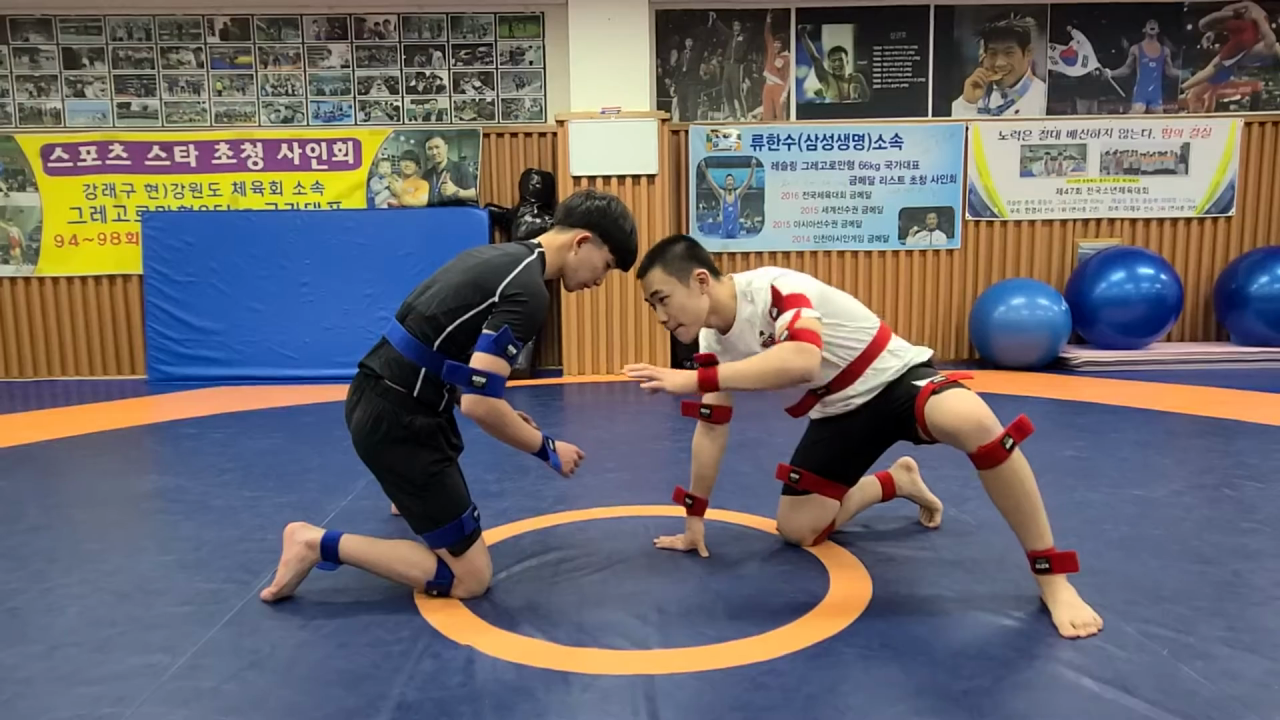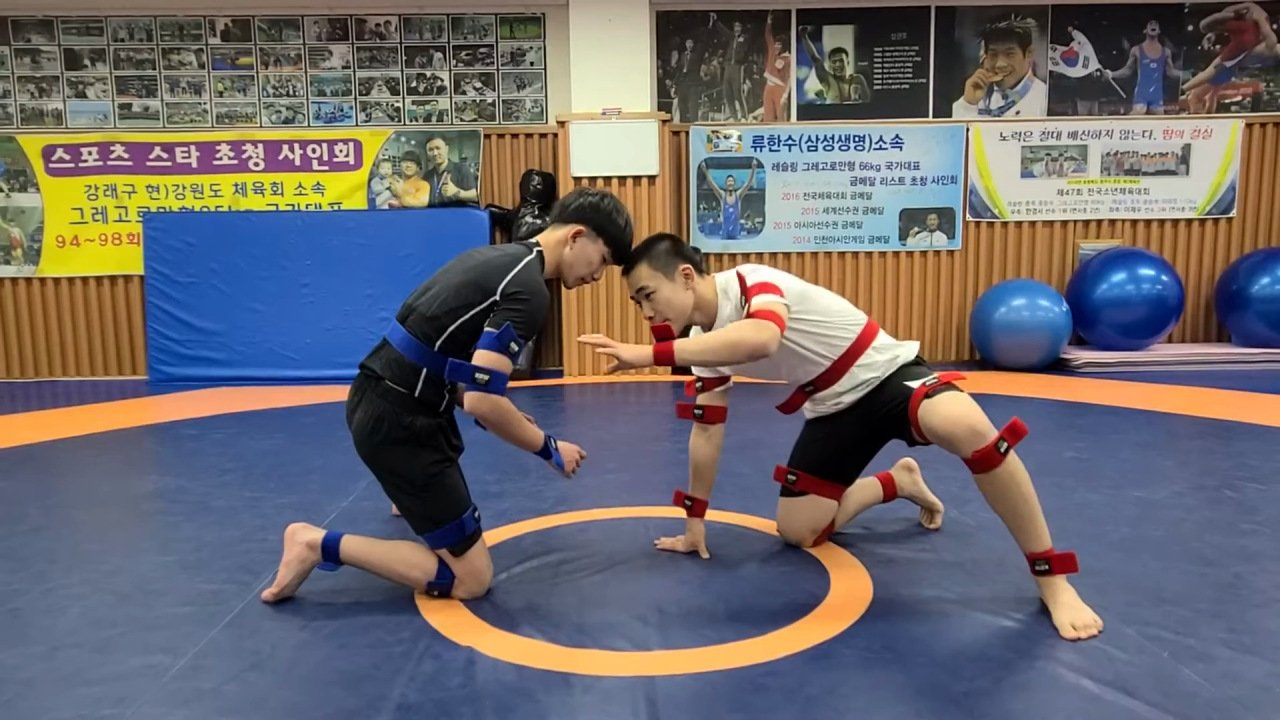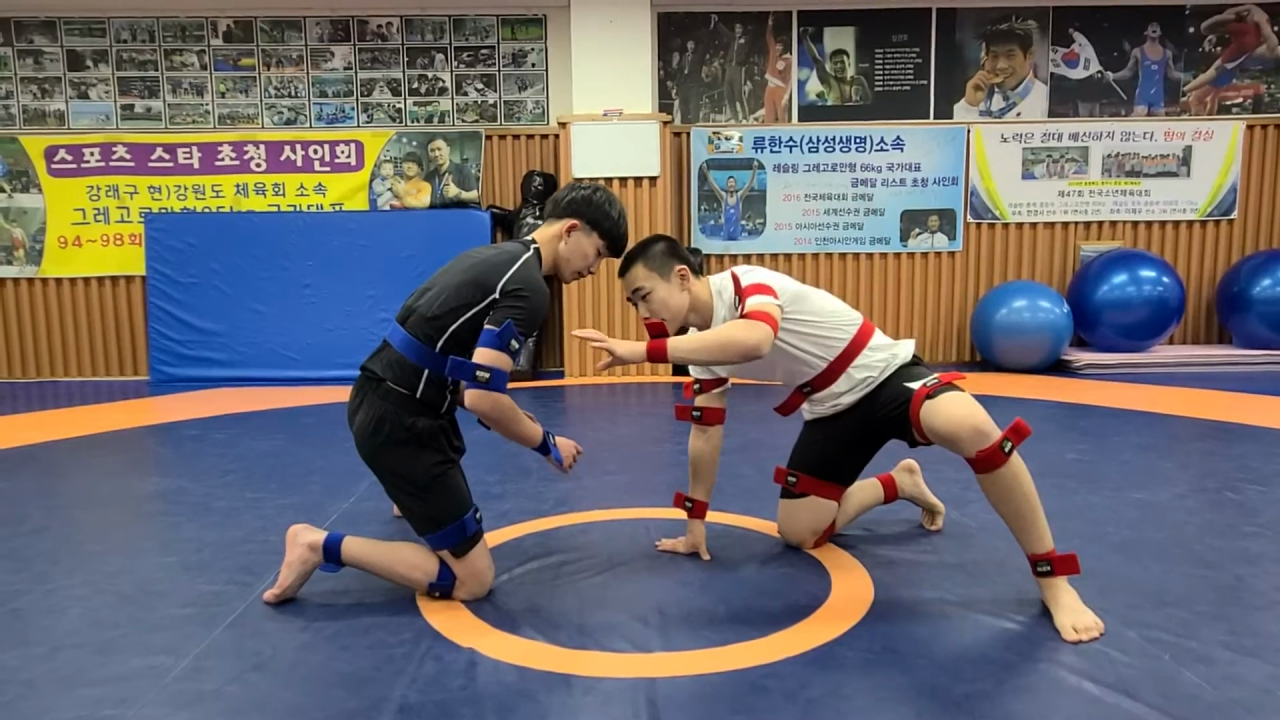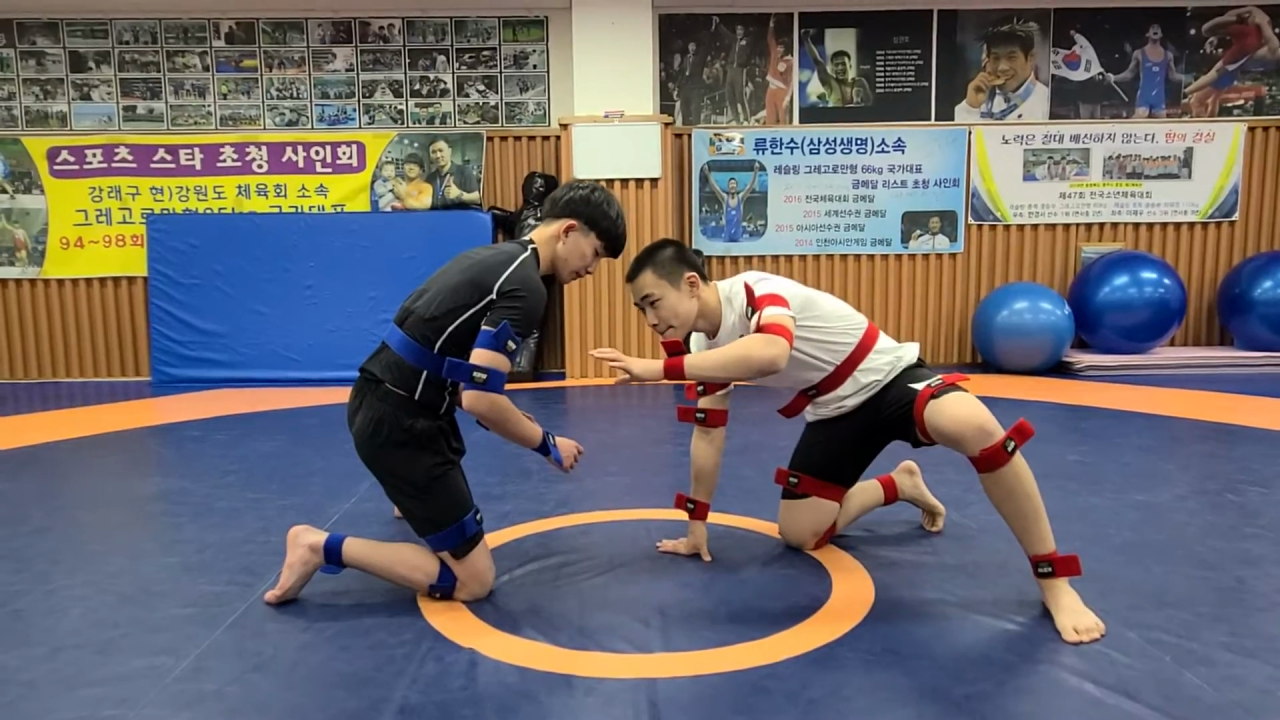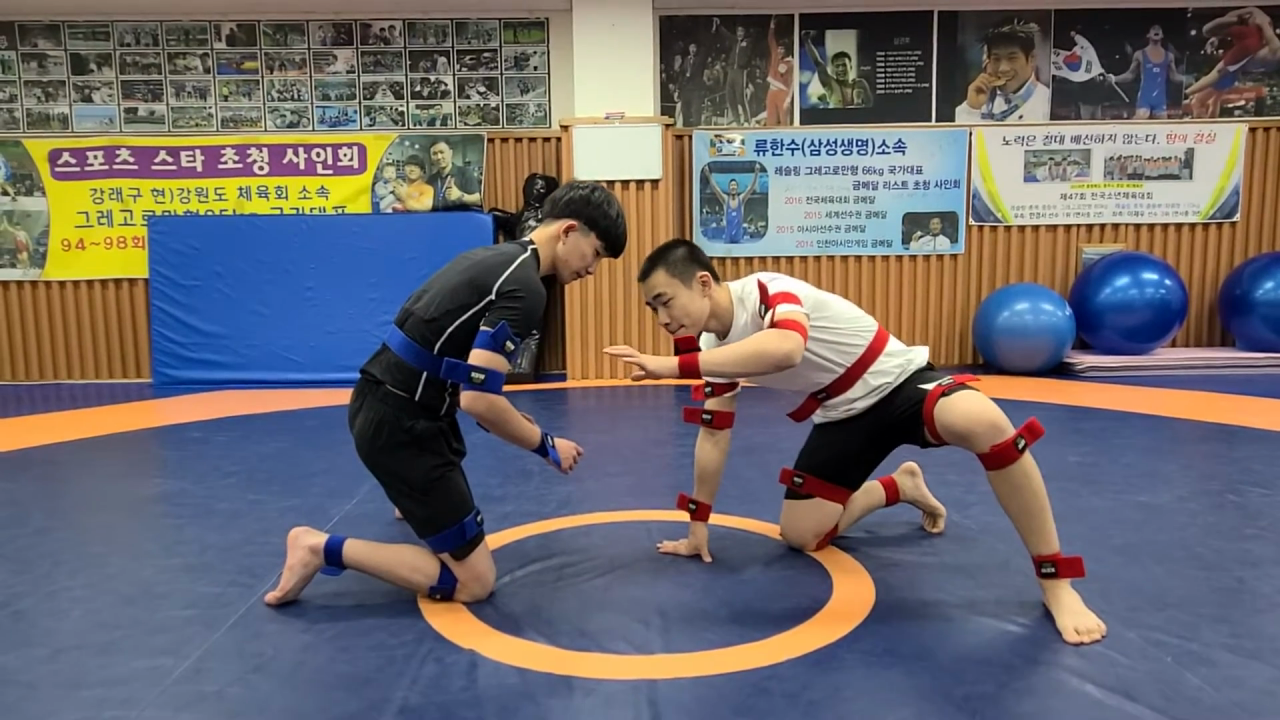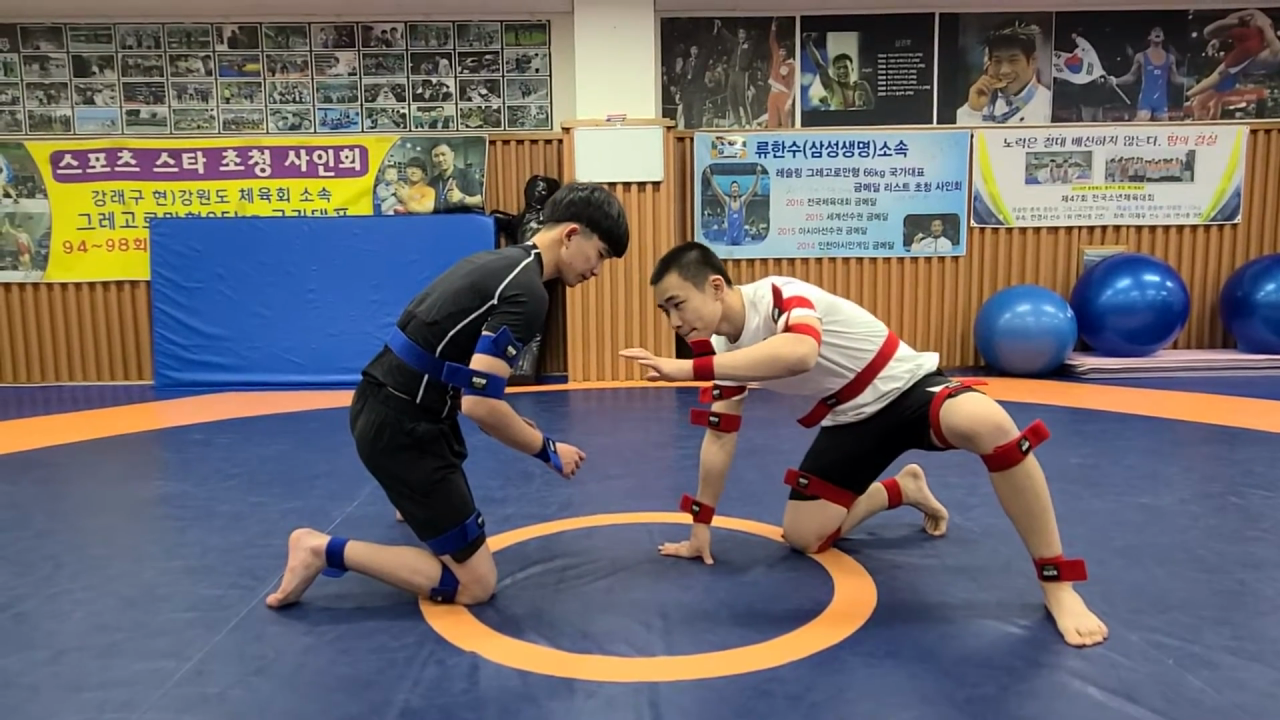
dt=0.3s
person 1, frame 1
left shoulder: (774, 288)
right shoulder: (712, 341)
left elbow: (804, 362)
right elbow: (710, 428)
left wrist: (694, 379)
right wrist: (694, 520)
left hip: (896, 378)
right hip: (839, 412)
left knee: (974, 424)
right knee: (798, 530)
left ankle: (1052, 577)
right ankle: (896, 480)
person 1, frame 2
left shoulder: (750, 282)
right shoulder: (703, 340)
left elbow: (762, 338)
right elbow: (707, 430)
left wrist: (650, 354)
right wrist: (695, 522)
left hip: (886, 375)
right hip: (833, 411)
left knee: (968, 429)
right knee: (797, 532)
left ankle: (1052, 579)
right ankle: (898, 482)
person 1, frame 3
left shoulder: (745, 283)
right shoulder: (700, 341)
left elbow: (756, 340)
right elbow: (705, 431)
left wrist: (643, 351)
right wrist: (696, 522)
left hip: (886, 374)
right hip: (833, 411)
left knee: (972, 429)
right knee: (798, 533)
left ankle: (1054, 581)
right ankle: (900, 482)
person 1, frame 4
left shoulder: (754, 290)
right shoulder: (705, 344)
left elbow: (772, 355)
right elbow: (708, 433)
left wrist: (660, 367)
right wrist: (696, 524)
left hip: (889, 379)
right hip: (836, 413)
left knee: (976, 428)
right knee: (798, 535)
left ankle: (1054, 582)
right ankle: (899, 485)
person 1, frame 5
left shoulder: (766, 291)
right shoulder: (713, 345)
left elbow: (786, 349)
right elbow: (713, 435)
left wrist: (675, 365)
right wrist: (698, 525)
left hip: (899, 382)
right hip: (843, 416)
left knee: (984, 424)
right knee: (801, 535)
left ankle: (1056, 583)
right ankle: (901, 486)
person 1, frame 6
left shoulder: (778, 295)
right shoulder: (724, 348)
left elbow: (800, 353)
right elbow: (720, 437)
left wrist: (689, 368)
right wrist: (700, 527)
left hip: (907, 387)
right hip: (850, 421)
left knee: (988, 425)
right knee: (803, 537)
left ankle: (1057, 585)
right ankle: (902, 488)
person 2, frame 1
left shoulder: (500, 255)
right shoulder: (527, 291)
right elbow: (479, 403)
left wrist: (501, 415)
right wrist: (548, 450)
left hip: (378, 397)
right hip: (397, 418)
right knee: (470, 578)
left ankle: (414, 497)
right ankle: (320, 544)
person 2, frame 2
left shoulder: (499, 256)
right shoulder: (527, 290)
right elbow: (482, 401)
left wrist: (503, 417)
right wrist: (550, 449)
left hip: (378, 397)
right hip: (398, 419)
right knee: (470, 579)
left ankle: (413, 496)
right ankle: (319, 544)
person 2, frame 3
left shoulder: (497, 255)
right shoulder: (528, 287)
right elbow: (483, 397)
left wrist: (504, 416)
right wrist: (547, 444)
left hip: (379, 399)
right hip: (399, 420)
right knee: (472, 579)
left ankle: (415, 497)
right ankle: (322, 545)
person 2, frame 4
left shoulder: (495, 256)
right shoulder: (524, 287)
right elbow: (480, 399)
left wrist: (505, 417)
right wrist: (547, 445)
left hip: (379, 401)
right hip: (399, 422)
right knee: (473, 580)
left ankle: (415, 497)
right ankle: (323, 547)
person 2, frame 5
left shoulder: (496, 256)
right shoulder: (523, 287)
right elbow: (478, 398)
left wrist: (505, 419)
right wrist: (546, 445)
left hip: (381, 402)
right hip: (399, 422)
right knee: (474, 581)
left ankle: (415, 498)
right ankle: (323, 549)
person 2, frame 6
left shoulder: (500, 261)
right shoulder: (526, 292)
right elbow: (479, 403)
left wrist: (508, 423)
right wrist: (548, 451)
left hip: (384, 405)
right hip: (400, 425)
right knee: (475, 584)
left ankle: (417, 500)
right ankle: (325, 550)
